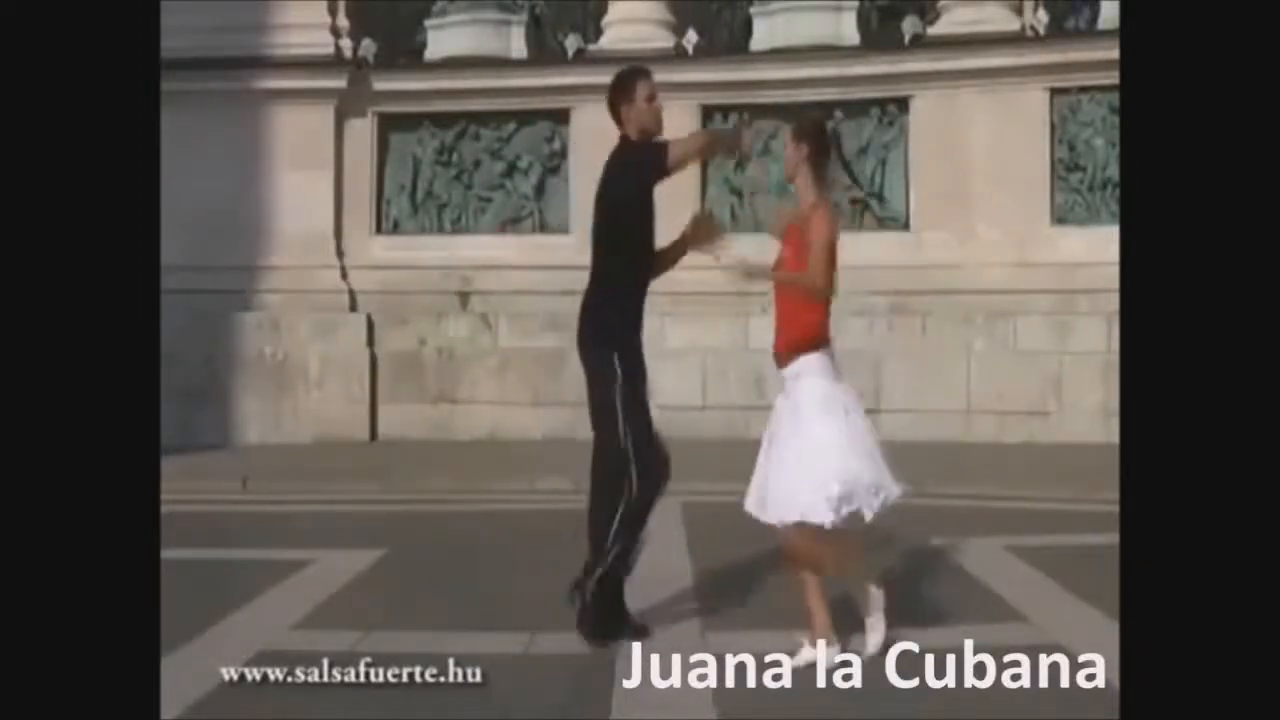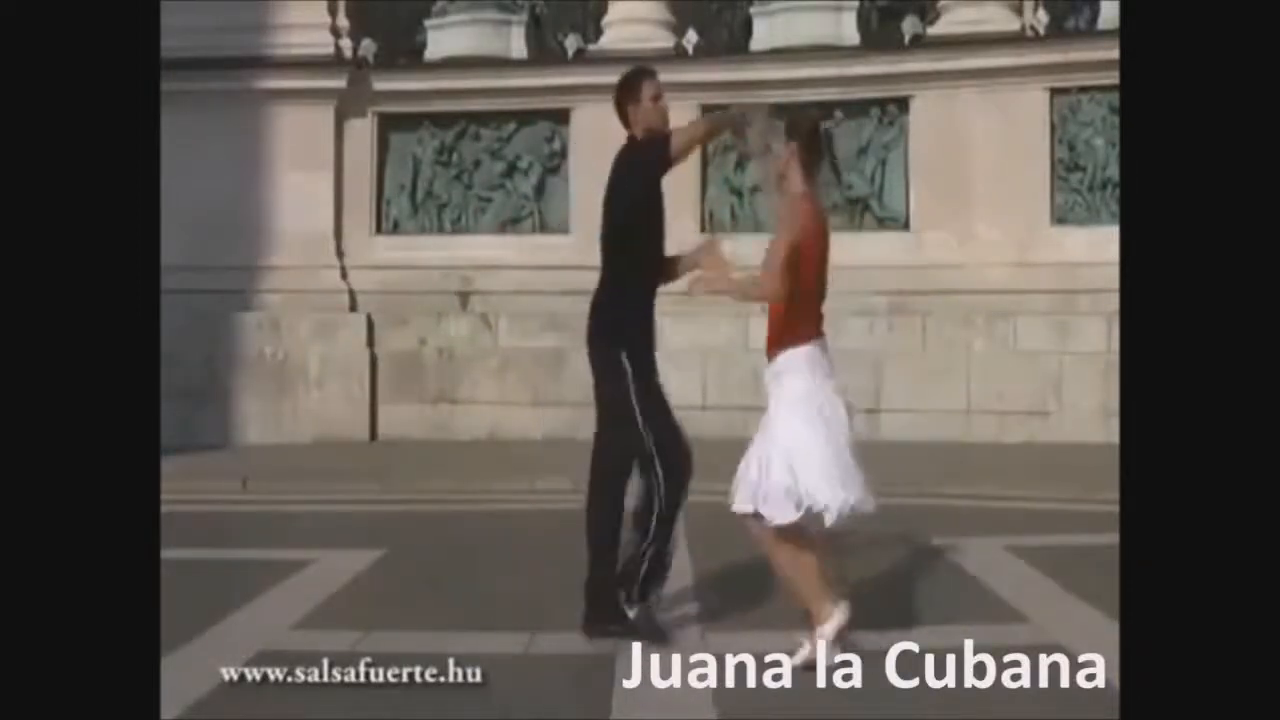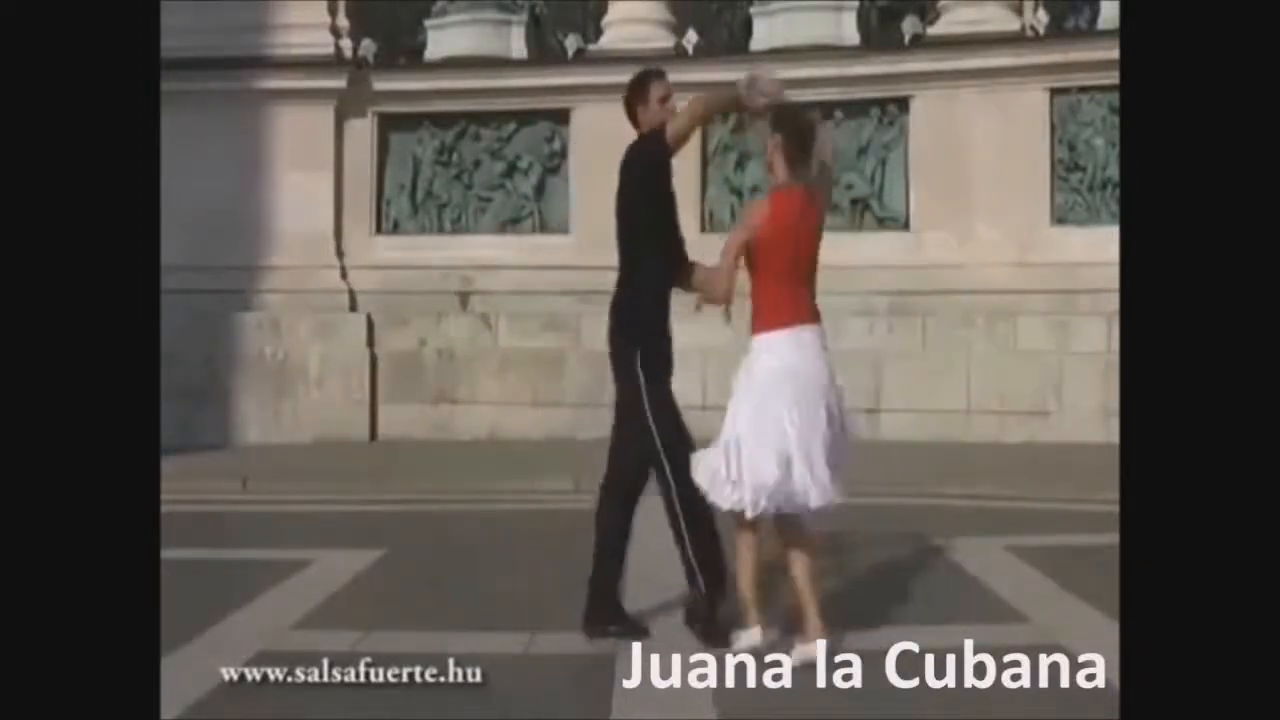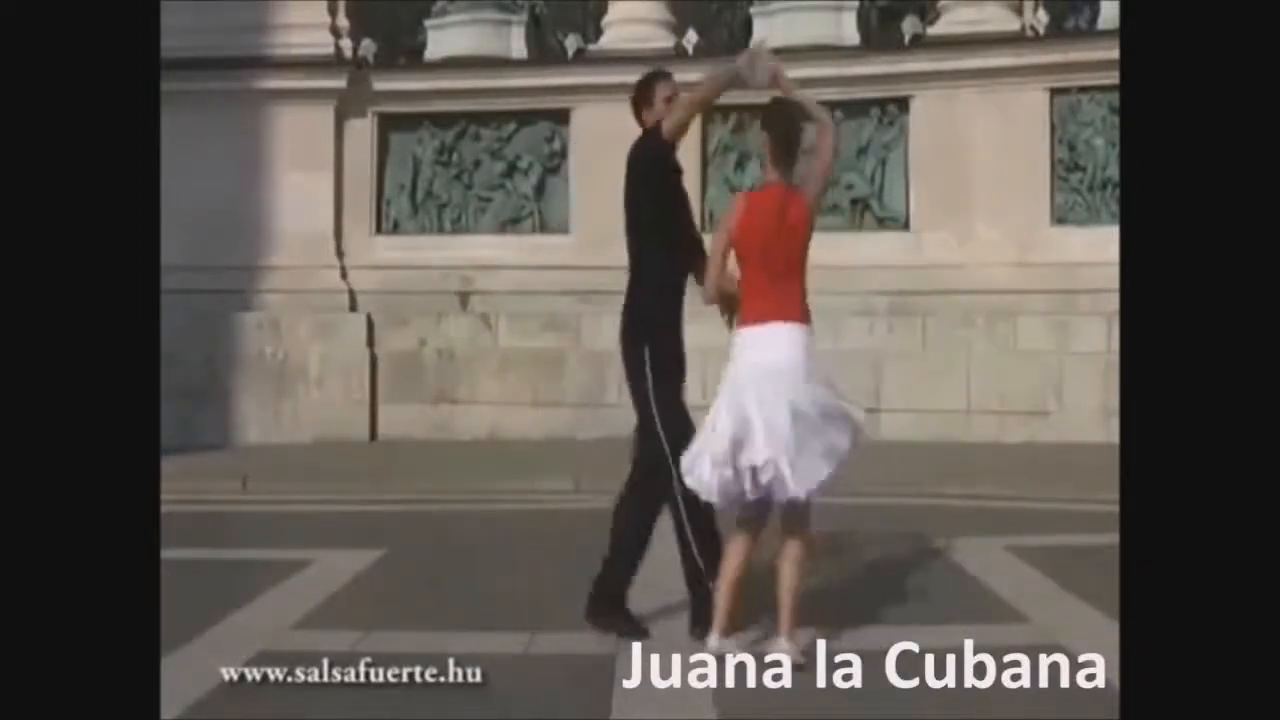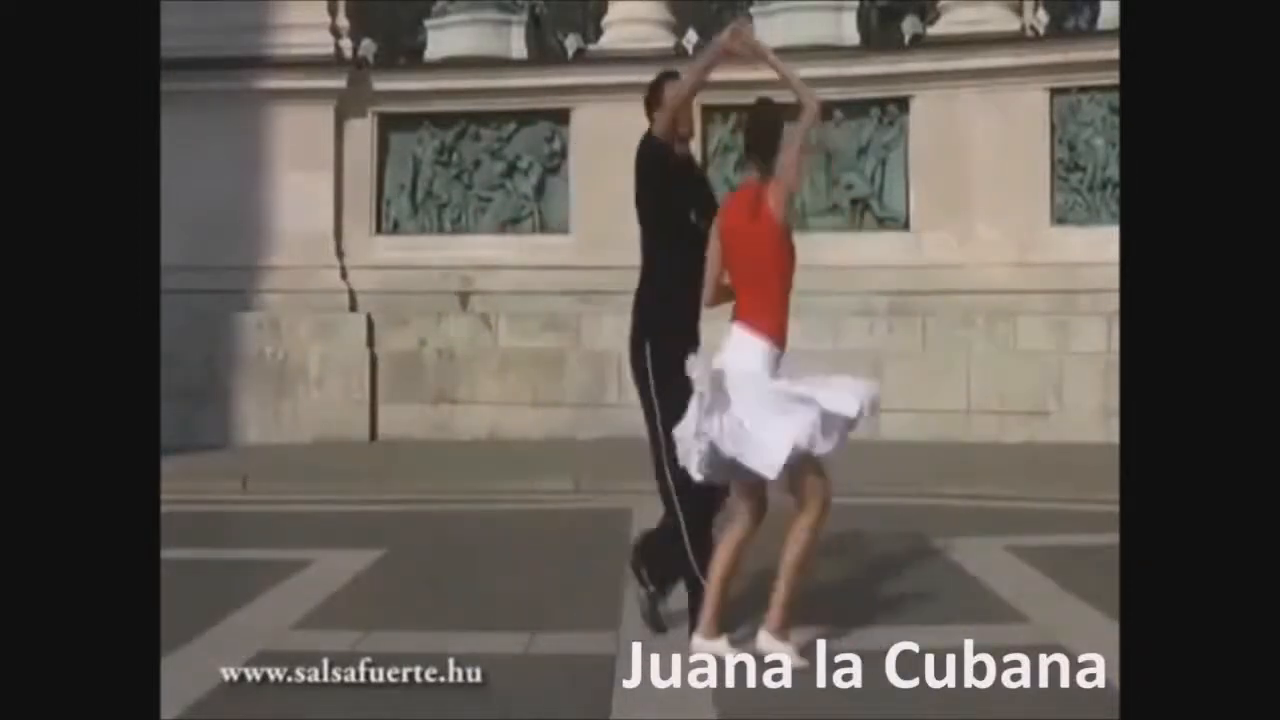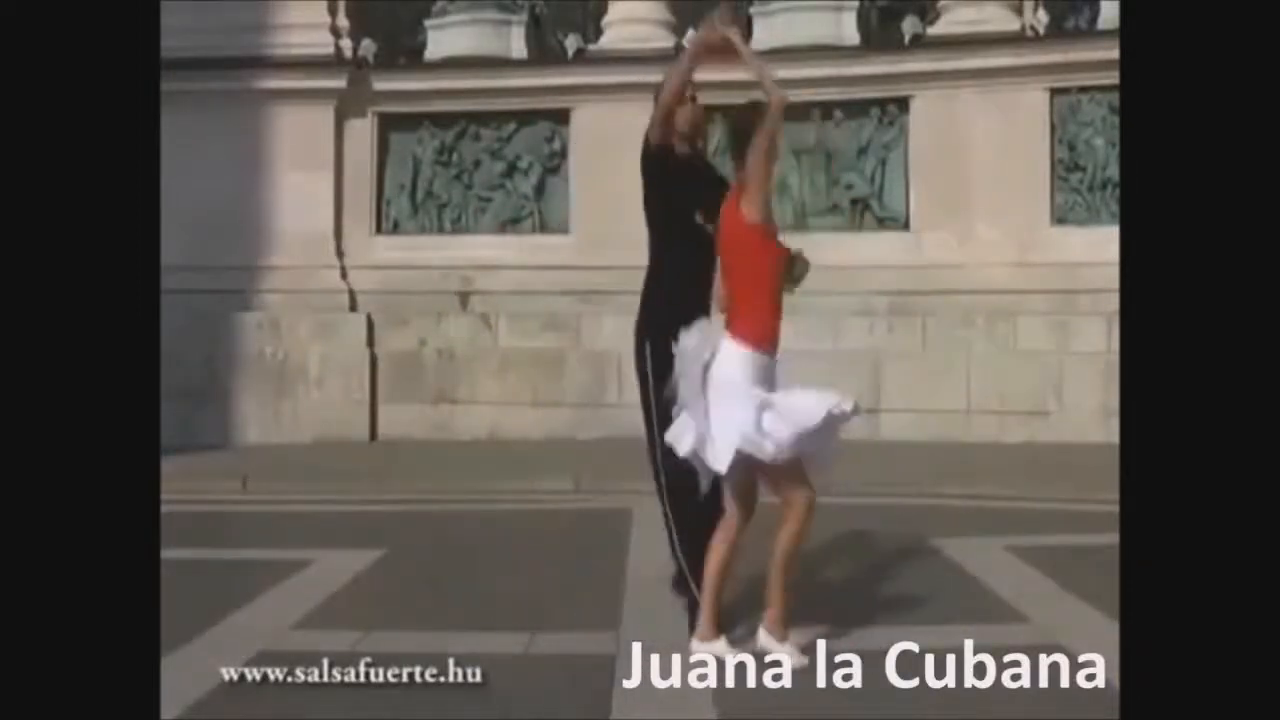
dt=0.1s
person 1, frame 1
left shoulder: (637, 168)
right shoulder: (630, 161)
right elbow: (699, 144)
left wrist: (693, 236)
right wrist: (731, 138)
left hip: (619, 340)
right hip: (609, 342)
left knee: (621, 470)
right knee: (644, 468)
left ankle: (605, 602)
right ankle: (593, 593)
person 1, frame 2
left shoulder: (643, 174)
right shoulder: (635, 161)
right elbow: (697, 129)
left wrist: (693, 260)
right wrist: (735, 120)
left hip: (624, 340)
right hip: (620, 341)
left knee: (613, 472)
right knee: (668, 461)
left ankle: (604, 604)
right ankle: (632, 590)
person 1, frame 3
left shoulder: (657, 175)
right shoulder: (641, 160)
left elbow: (676, 268)
right elbow: (698, 111)
left wrist: (713, 276)
right wrist: (743, 95)
left hip: (645, 341)
right hip: (638, 342)
left knee: (627, 475)
right knee: (676, 471)
left ankle: (602, 607)
right ankle: (704, 600)
person 1, frame 4
left shoulder: (671, 179)
right shoulder: (646, 164)
left elbow: (694, 260)
right elbow: (687, 104)
left wrist: (724, 291)
right wrist: (739, 72)
left hip: (664, 341)
right hip: (647, 343)
left knee: (653, 474)
right knee: (678, 472)
left ankle: (609, 599)
right ankle: (705, 606)
person 1, frame 5
left shoulder: (696, 178)
right shoulder: (654, 162)
right elbow: (671, 105)
right wrist: (716, 53)
left hip: (683, 338)
right hip: (658, 340)
right knee: (682, 471)
left ankle: (657, 563)
right ankle: (703, 605)
person 1, frame 6
left shoulder: (711, 180)
right shoulder: (660, 164)
right elbow: (661, 114)
right wrist: (694, 51)
right hip: (660, 345)
right knee: (679, 472)
left ankle: (693, 578)
right ankle: (701, 606)
person 2, frame 1
left shoulder: (819, 218)
right shoulder: (799, 215)
left elbow: (820, 285)
left wrist: (775, 272)
left hip: (812, 375)
right hip: (793, 379)
left knee: (804, 521)
right knee: (789, 517)
left ankle: (868, 591)
right ankle: (821, 633)
person 2, frame 2
left shoulder: (791, 218)
right shoulder: (815, 213)
left elbow: (769, 287)
left wrist: (716, 280)
left hip: (795, 374)
right hip: (803, 371)
left knee: (771, 516)
right knee: (788, 515)
left ankle: (825, 606)
right ankle: (819, 621)
person 2, frame 3
left shoulder: (760, 210)
right shoulder: (815, 200)
left elbow: (720, 290)
right elbow: (824, 159)
left wrist: (702, 282)
right wrist: (777, 104)
left hip: (772, 359)
right hip: (809, 355)
left knee: (749, 501)
right knee: (783, 506)
left ankle: (752, 620)
right ankle: (812, 630)
person 2, frame 4
left shoulder: (739, 207)
right shoulder: (806, 196)
left elbow: (713, 288)
right elbow: (828, 129)
right wrist: (785, 83)
left hip: (750, 354)
right hip: (789, 353)
left knee: (747, 512)
right knee: (793, 510)
left ankle: (719, 629)
right ankle: (784, 633)
person 2, frame 5
left shoulder: (727, 211)
right shoulder: (777, 196)
left elbow: (708, 294)
right elbow: (813, 111)
right wrist: (772, 60)
left hip: (740, 360)
right hip: (755, 364)
left knee: (750, 508)
right knee: (815, 495)
left ankle: (707, 630)
right ankle: (775, 627)
person 2, frame 6
left shoulder: (742, 209)
right shoulder: (750, 197)
right elbow: (774, 108)
left wrist: (784, 266)
right wrist: (743, 51)
left hip: (748, 367)
right hip: (740, 372)
left knee: (741, 506)
right knee: (799, 498)
left ankle: (706, 630)
right ankle: (773, 625)
